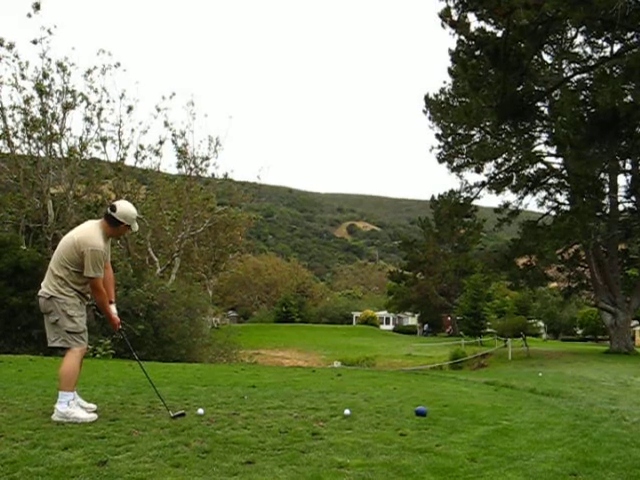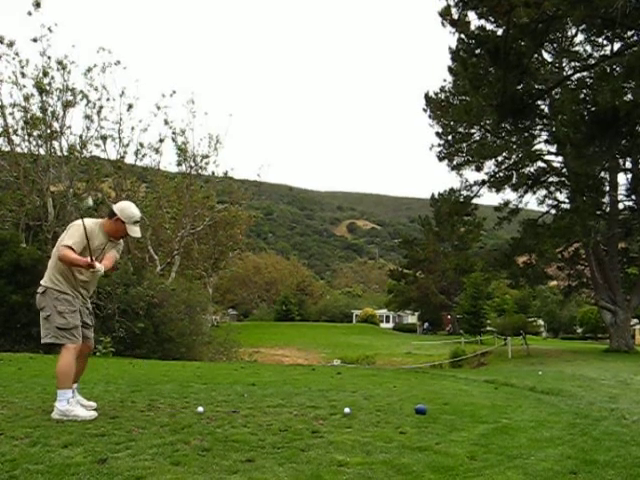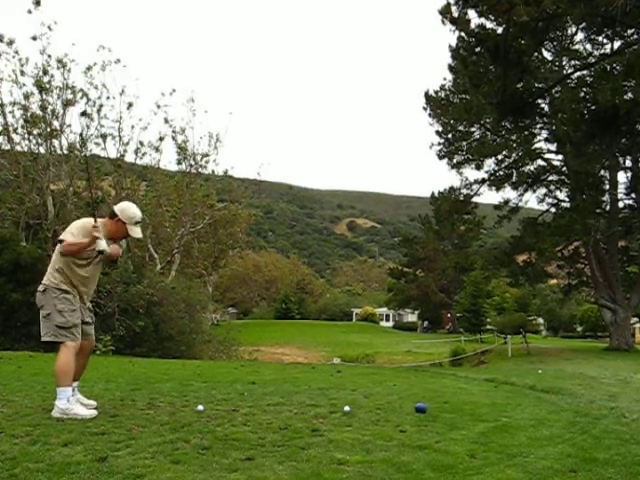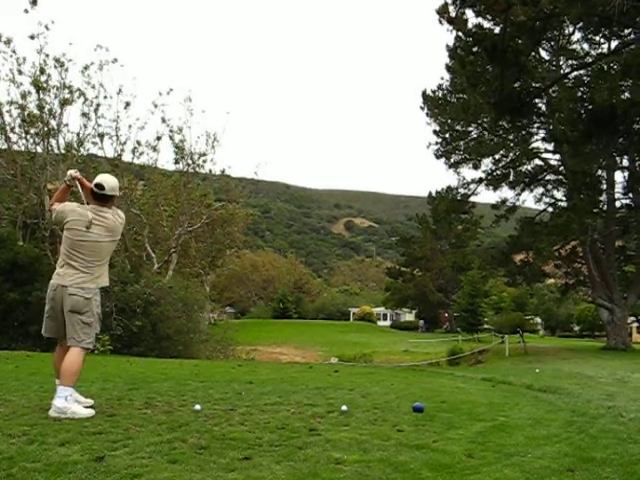
dt=0.7s
person 1, frame 1
left shoulder: (99, 229)
right shoulder: (94, 244)
left elbow: (107, 271)
right elbow: (96, 288)
left wrist: (113, 305)
right wrist: (110, 316)
left hip: (69, 296)
right hip: (61, 297)
left knee: (80, 348)
right knee: (75, 348)
left ankle: (70, 398)
right ankle: (64, 408)
person 1, frame 2
left shoulder: (116, 242)
right shoulder: (84, 227)
left elbow: (108, 261)
right elbow: (62, 253)
left wrist: (99, 267)
right wrist: (83, 261)
left hip: (78, 296)
right hip: (58, 292)
left knee: (86, 346)
right knee: (71, 346)
left ankle: (70, 395)
right ankle: (63, 405)
person 1, frame 3
left shoulder: (115, 238)
right shoulder: (84, 227)
left elbow: (114, 254)
right elbow: (63, 250)
left wrist: (105, 248)
right wrist: (89, 241)
left hip: (78, 296)
right hip: (58, 292)
left knee: (86, 344)
right knee: (70, 344)
left ankle: (70, 394)
right ankle: (63, 404)
person 1, frame 4
left shoulder: (73, 212)
right shoulder: (117, 220)
left elbow: (53, 207)
right elbow: (104, 204)
left wrist: (67, 183)
right wrist: (82, 181)
left hip: (59, 286)
right hip: (84, 292)
left knee: (64, 342)
right knee: (79, 345)
left ankle: (65, 392)
right ankle: (62, 402)
